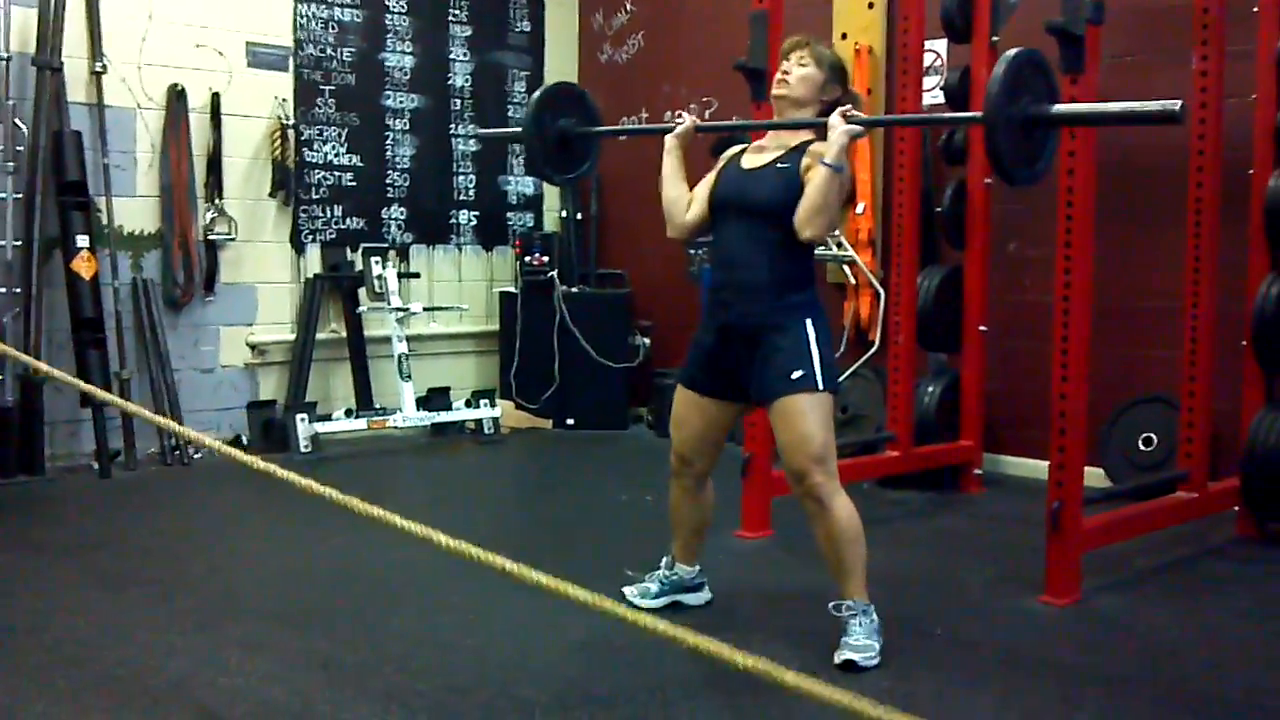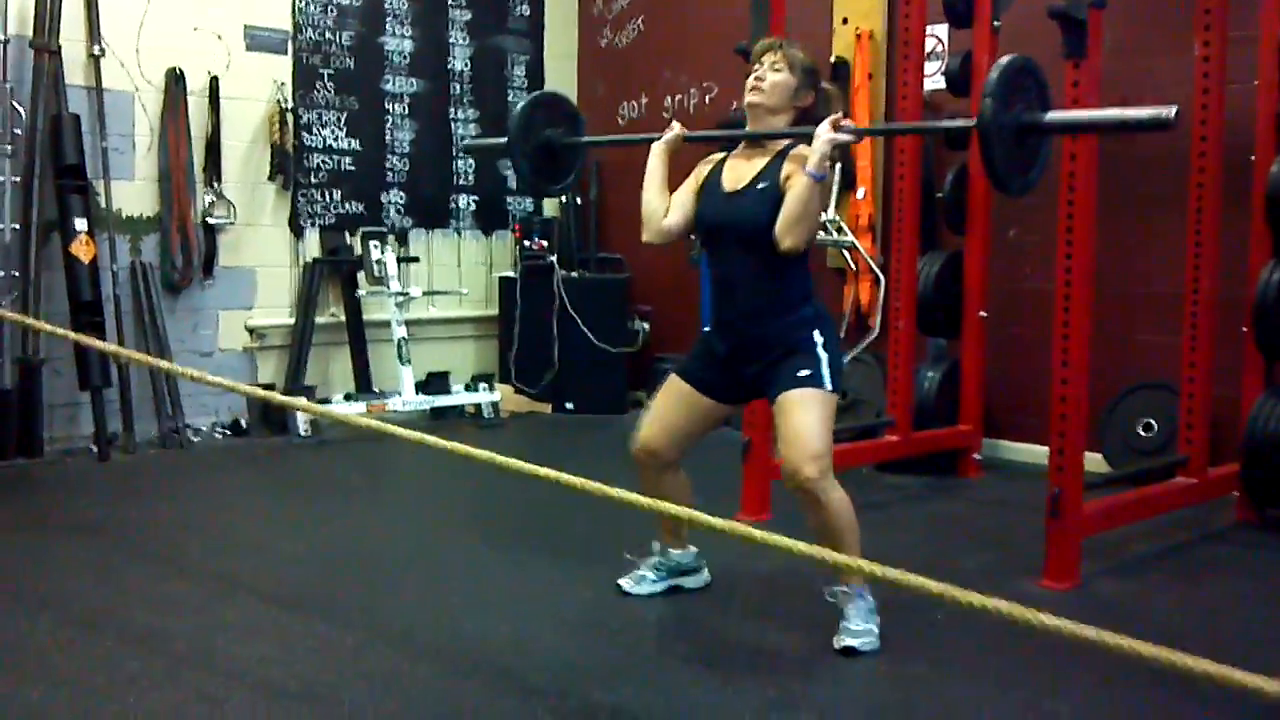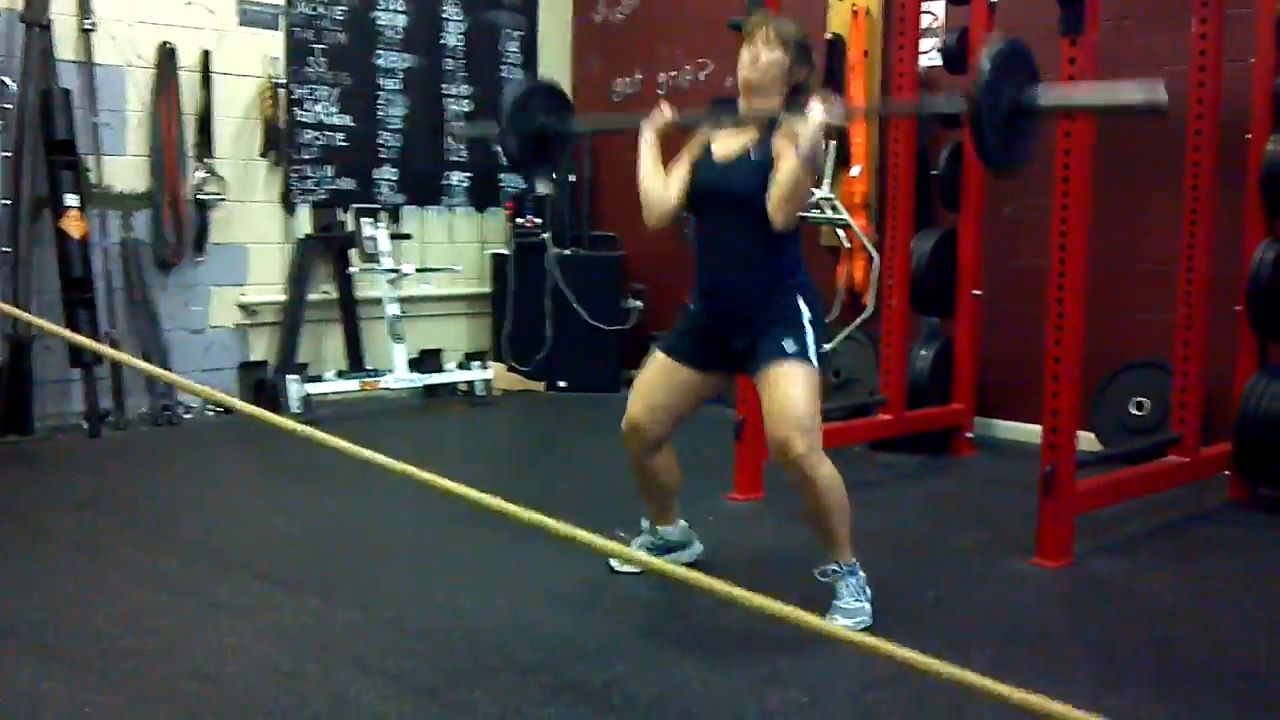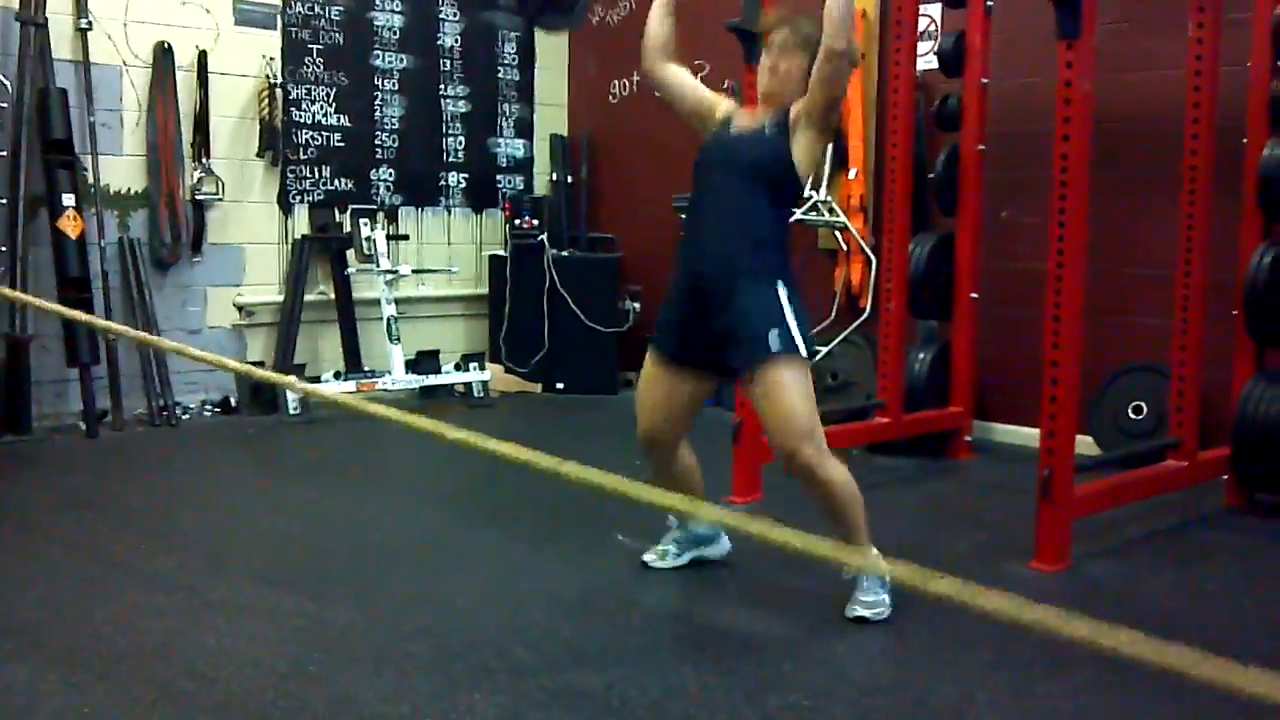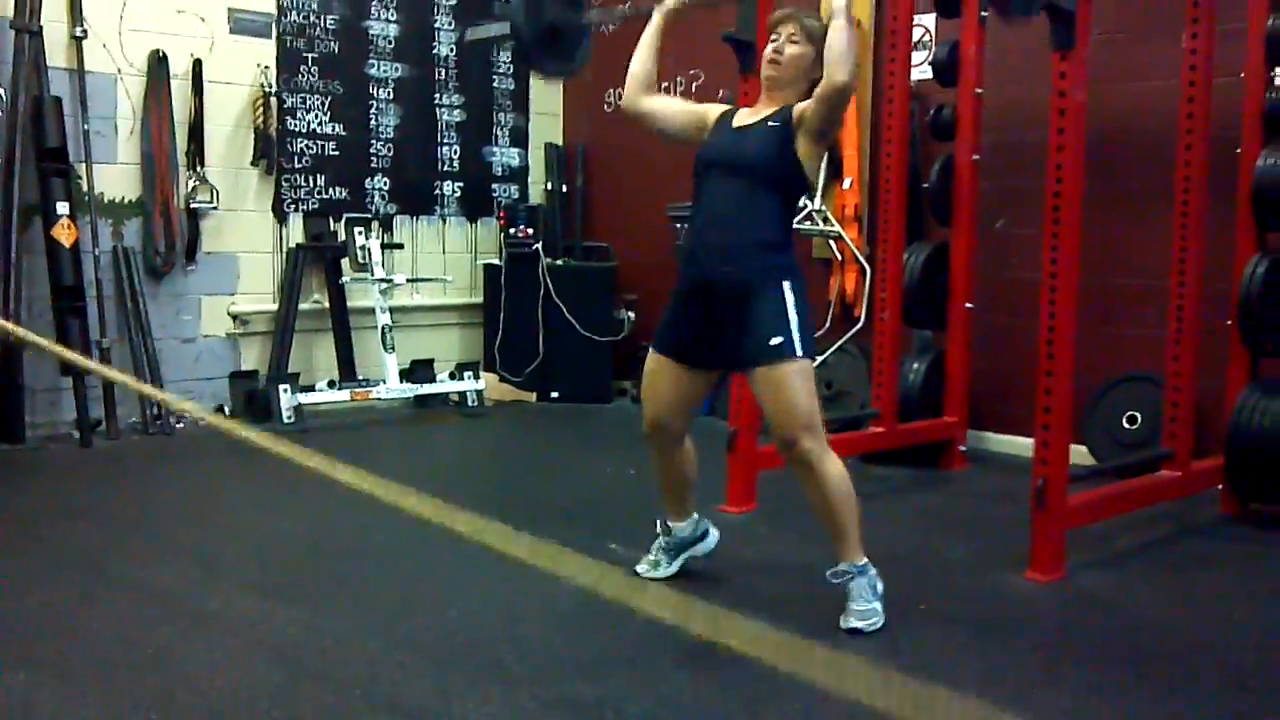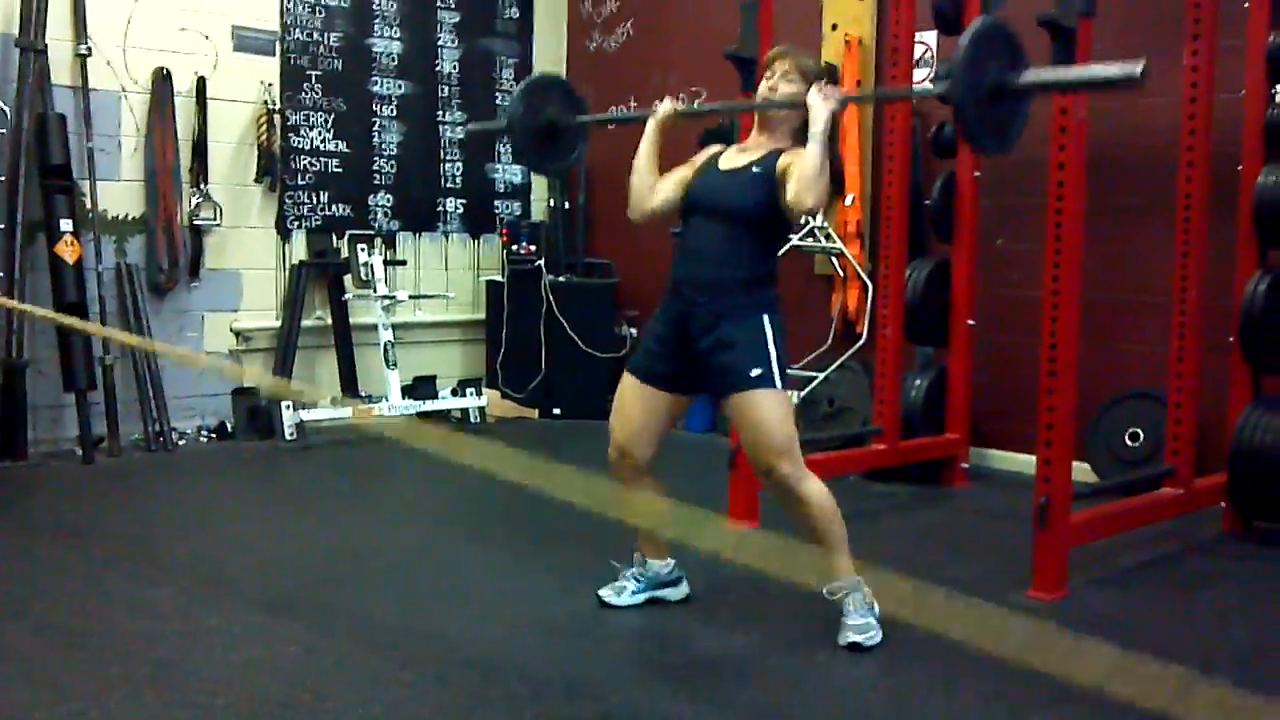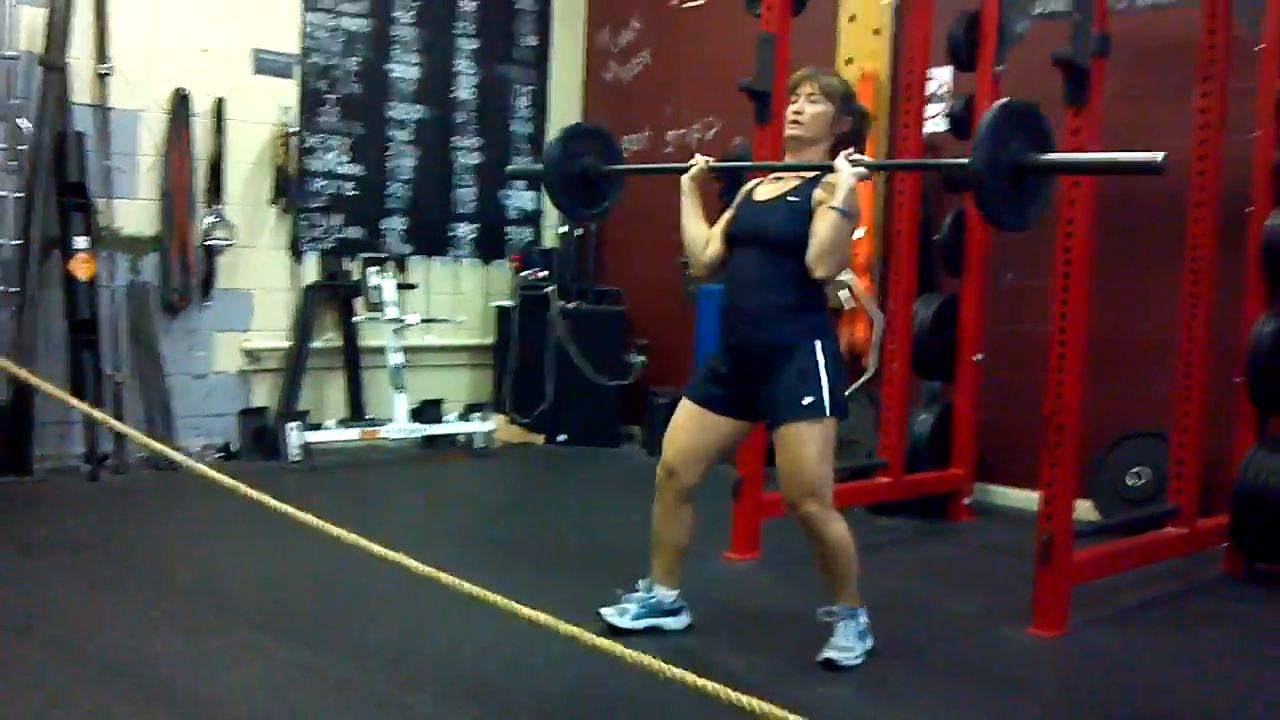
dt=0.3s
person 1, frame 1
left shoulder: (818, 155)
right shoulder: (735, 155)
left elbow: (810, 228)
right elbow: (681, 223)
left wrist: (837, 147)
right wrist: (673, 148)
left hip: (788, 330)
right hip: (720, 327)
left knee: (814, 478)
right knee: (686, 463)
left ankle: (858, 613)
right ankle: (683, 574)
person 1, frame 2
left shoulder: (798, 162)
right shoulder: (713, 165)
left elbow: (790, 238)
right elbow: (656, 230)
left wrist: (820, 156)
right wrist: (659, 156)
left hip: (796, 344)
right hip: (725, 342)
left knee: (807, 471)
right knee: (651, 448)
left ankle: (856, 597)
right ankle: (678, 557)
person 1, frame 3
left shoulder: (790, 136)
right shoulder: (704, 140)
left elbow: (781, 215)
right elbow: (658, 212)
left wrist: (812, 138)
right wrist: (651, 137)
left hip: (780, 314)
right hip: (709, 314)
left knee: (796, 446)
right knee: (639, 426)
left ankle: (846, 572)
right ankle: (668, 532)
person 1, frame 4
left shoulder: (808, 125)
right shoulder: (728, 118)
left elbow: (837, 55)
right elbow: (657, 61)
left hip: (759, 299)
right hip: (693, 298)
left knee: (802, 454)
right knee: (654, 437)
left ankle: (869, 567)
right ankle: (698, 529)
person 1, frame 5
left shoulder: (807, 122)
right shoulder: (719, 118)
left elbow: (840, 81)
right elbow: (637, 98)
left hip: (766, 294)
right hip: (696, 294)
left knee: (803, 444)
right knee: (660, 428)
left ankle: (857, 573)
right ankle: (683, 529)
person 1, frame 6
left shoulder: (800, 159)
right shoulder: (713, 156)
left elbow: (807, 203)
right elbow: (643, 205)
left wrist: (816, 126)
right wrist: (652, 131)
left hip: (743, 325)
right hip: (675, 321)
left knee: (782, 467)
right knee: (626, 451)
left ankle: (853, 591)
right ankle: (657, 568)
person 1, frame 7
left shoulder: (833, 188)
right shoulder: (755, 188)
left elbow: (823, 267)
right elbow: (704, 258)
left wrist: (845, 189)
right wrist: (691, 188)
left hip: (799, 355)
right hip: (734, 355)
left knee: (809, 502)
right knee: (673, 474)
left ankle: (850, 616)
right ankle: (662, 595)
